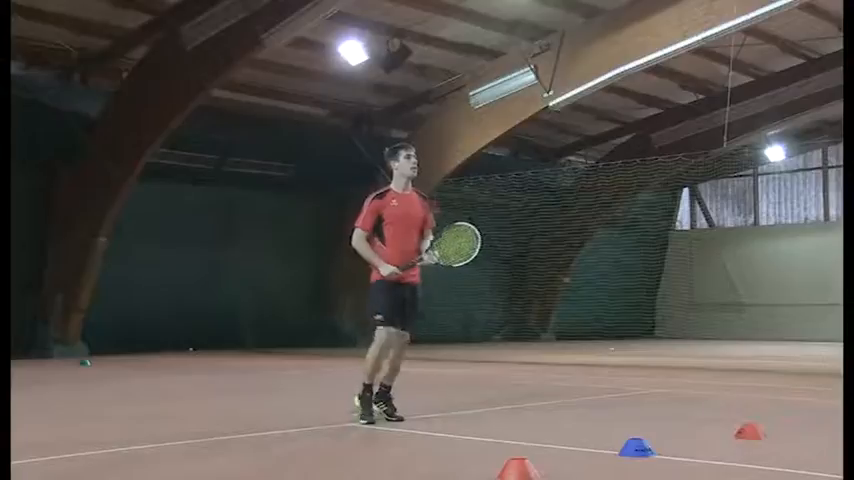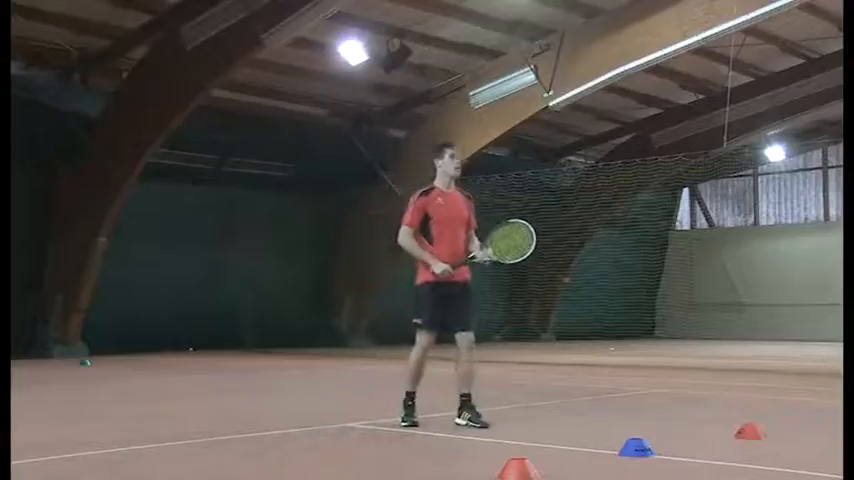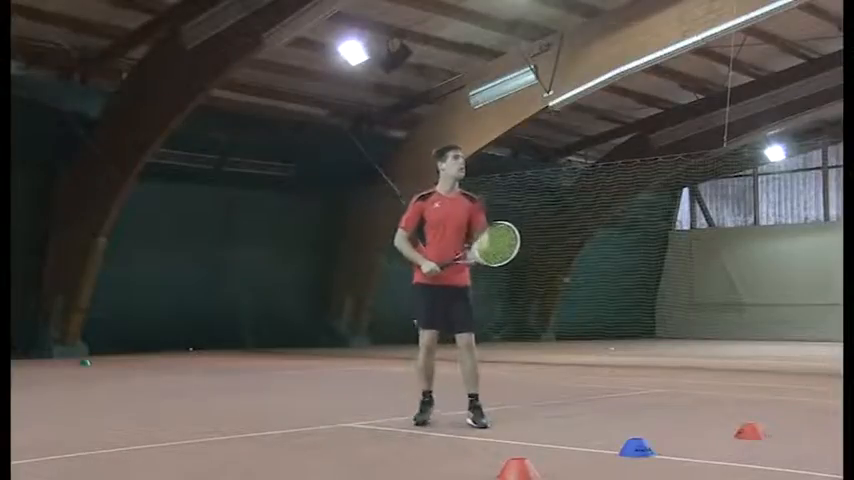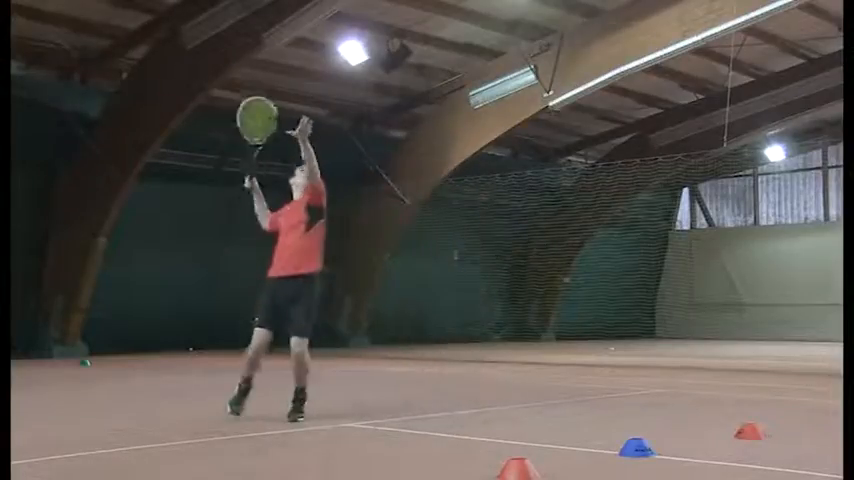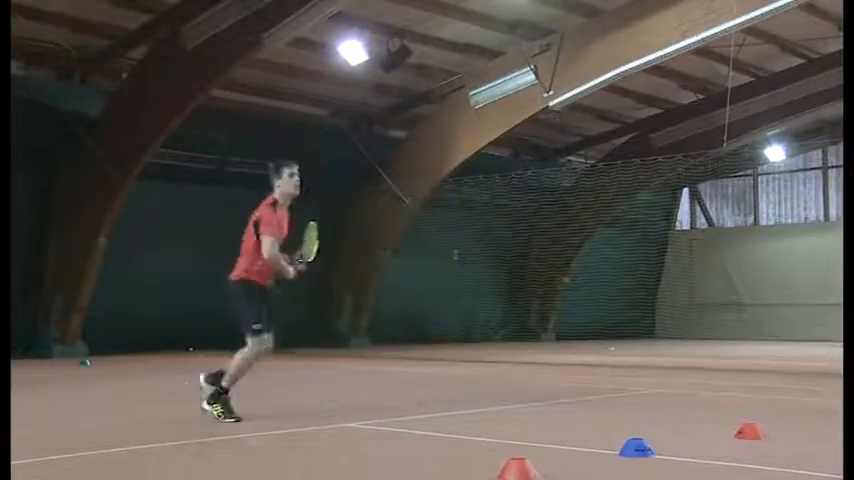
dt=1s
person 1, frame 1
left shoulder: (421, 201)
right shoulder: (378, 200)
left elbow: (426, 236)
right elbow: (357, 239)
left wrist: (427, 252)
right wrist: (382, 265)
left hip: (410, 281)
right hip: (384, 280)
left knee: (402, 340)
right knee: (384, 336)
left ankle: (383, 396)
right ankle: (365, 394)
person 1, frame 2
left shoulder: (465, 200)
right shoulder: (424, 197)
right elbow: (404, 238)
left wrist: (478, 250)
right wrist: (433, 262)
left hip: (460, 281)
right hip: (431, 282)
left knee: (467, 342)
right knee: (424, 342)
left ankle: (465, 408)
right ankle: (409, 403)
person 1, frame 3
left shoulder: (471, 202)
right shoulder: (422, 201)
left elbow: (479, 238)
right elbow: (400, 239)
right wrist: (423, 262)
left hip: (458, 284)
right hip: (428, 283)
left knee: (467, 344)
right knee: (427, 343)
left ankle: (474, 406)
right ankle: (426, 401)
person 1, frame 4
left shoulder: (315, 198)
right shoulder: (284, 212)
left elbow: (313, 170)
right elbow: (266, 223)
left wrist: (304, 140)
right wrist: (255, 190)
left hip: (303, 282)
right hip: (276, 282)
left knee: (298, 350)
right knee: (258, 344)
left ankle: (299, 397)
right ankle: (244, 388)
person 1, frame 5
left shoulder: (282, 212)
right shoulder: (269, 212)
right elbow: (270, 254)
left wrist: (289, 262)
right wrist: (287, 270)
left hip: (258, 283)
right hip: (246, 282)
left knee: (263, 344)
right knee: (258, 345)
left ankle: (215, 378)
right ankle: (217, 395)
